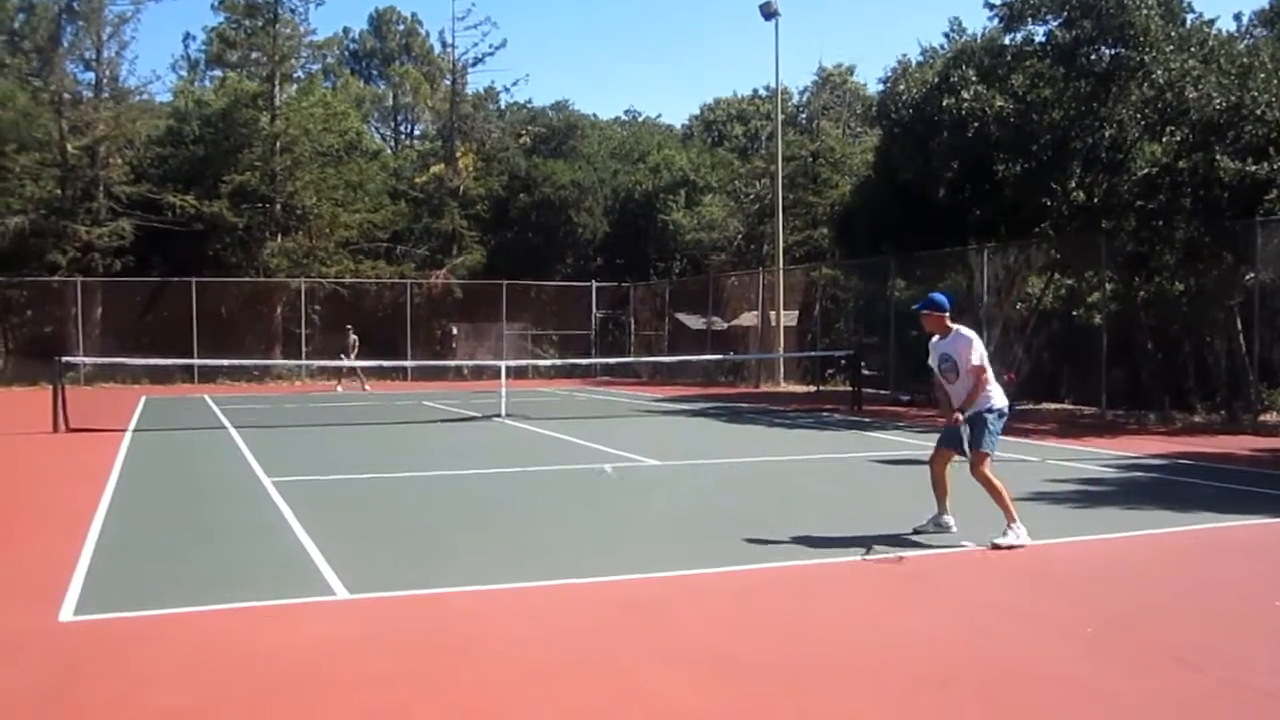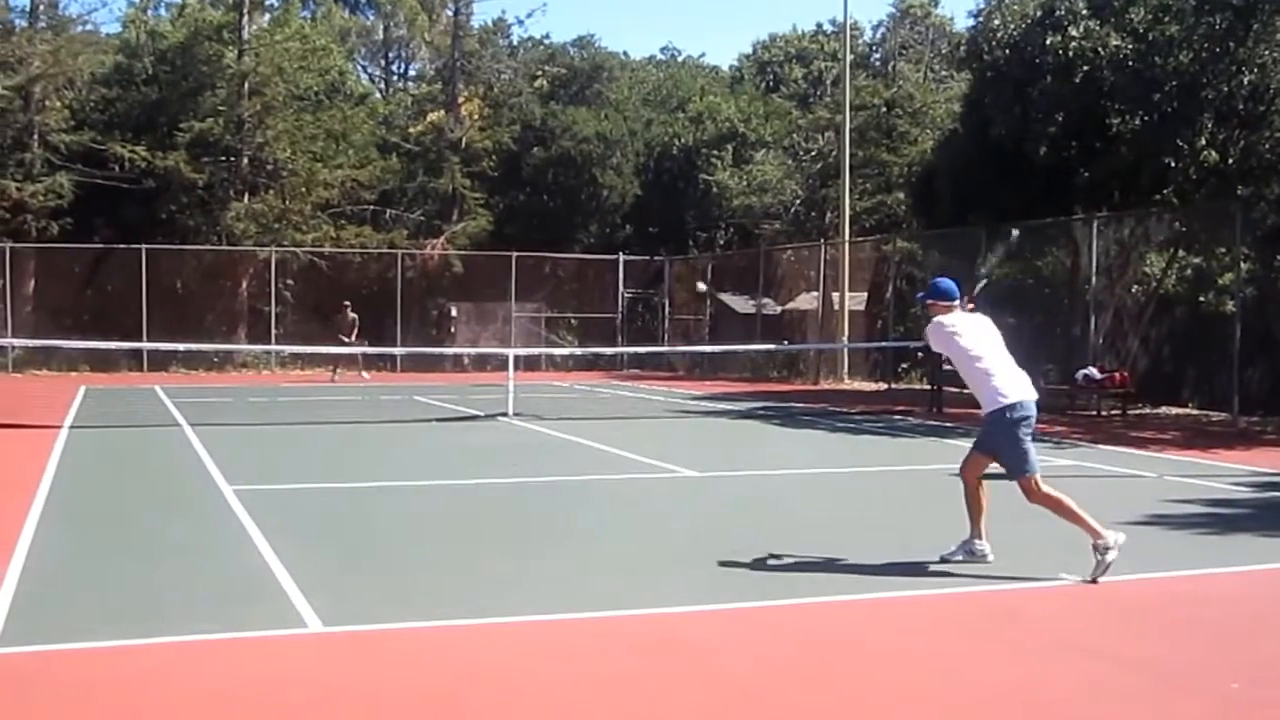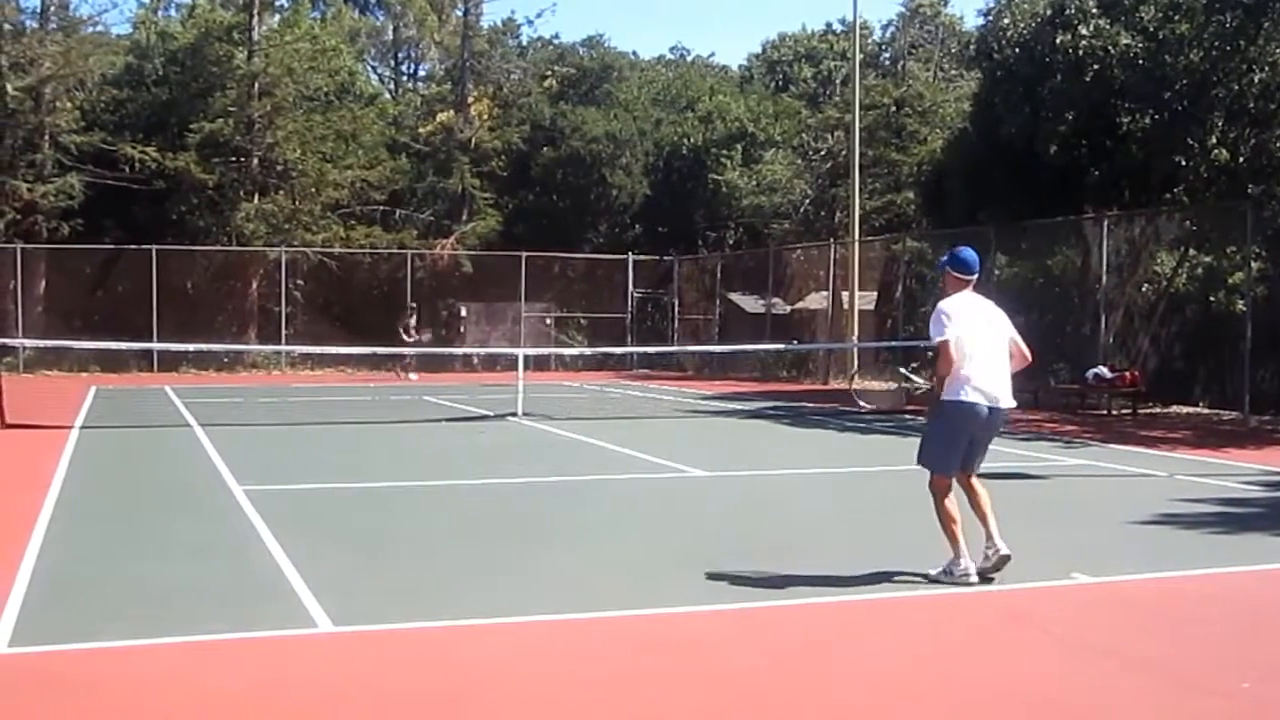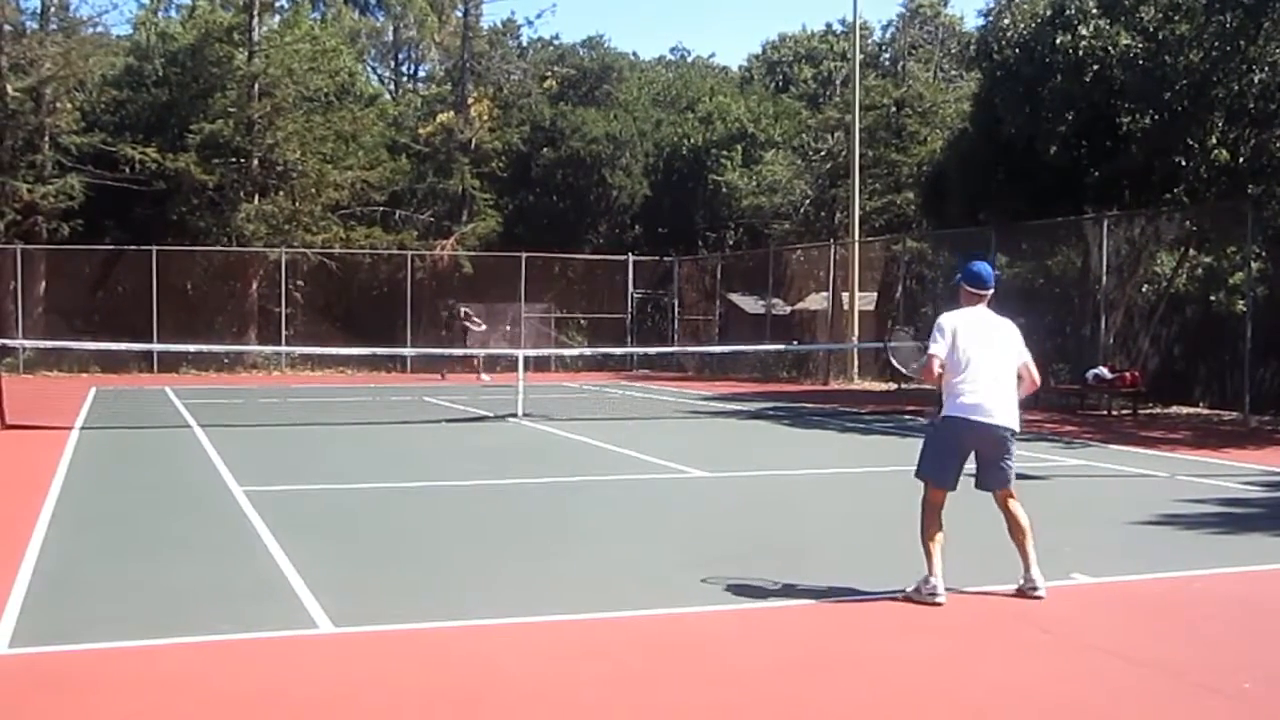
dt=0.7s
person 1, frame 1
left shoulder: (966, 337)
right shoulder: (935, 344)
left elbow: (983, 376)
right elbow: (939, 384)
left wrist: (966, 405)
right wrist: (949, 409)
left hip: (989, 409)
right hip: (962, 412)
left knee: (980, 469)
right knee: (937, 461)
left ankle: (1016, 528)
right ankle: (943, 517)
person 1, frame 2
left shoulder: (939, 325)
right shoulder: (979, 320)
left hip: (1008, 409)
right hip: (1010, 406)
left knee: (1034, 490)
right knee: (969, 472)
left ankle: (1104, 539)
right ankle: (977, 543)
person 1, frame 3
left shoulder: (946, 307)
right shoulder: (994, 310)
left elbow: (947, 359)
right elbow: (1023, 357)
left wrist: (935, 377)
left hip: (961, 402)
right hip: (997, 405)
left knee: (940, 486)
right knee: (966, 475)
left ankle: (960, 563)
right ankle: (995, 544)
person 1, frame 4
left shoulder: (949, 321)
right shoulder: (1008, 328)
left elbow: (930, 372)
right elbow: (1032, 382)
left hip: (958, 419)
right hip: (1001, 424)
left knee: (933, 500)
right knee: (1006, 498)
left ankle: (933, 580)
right ankle: (1032, 575)
